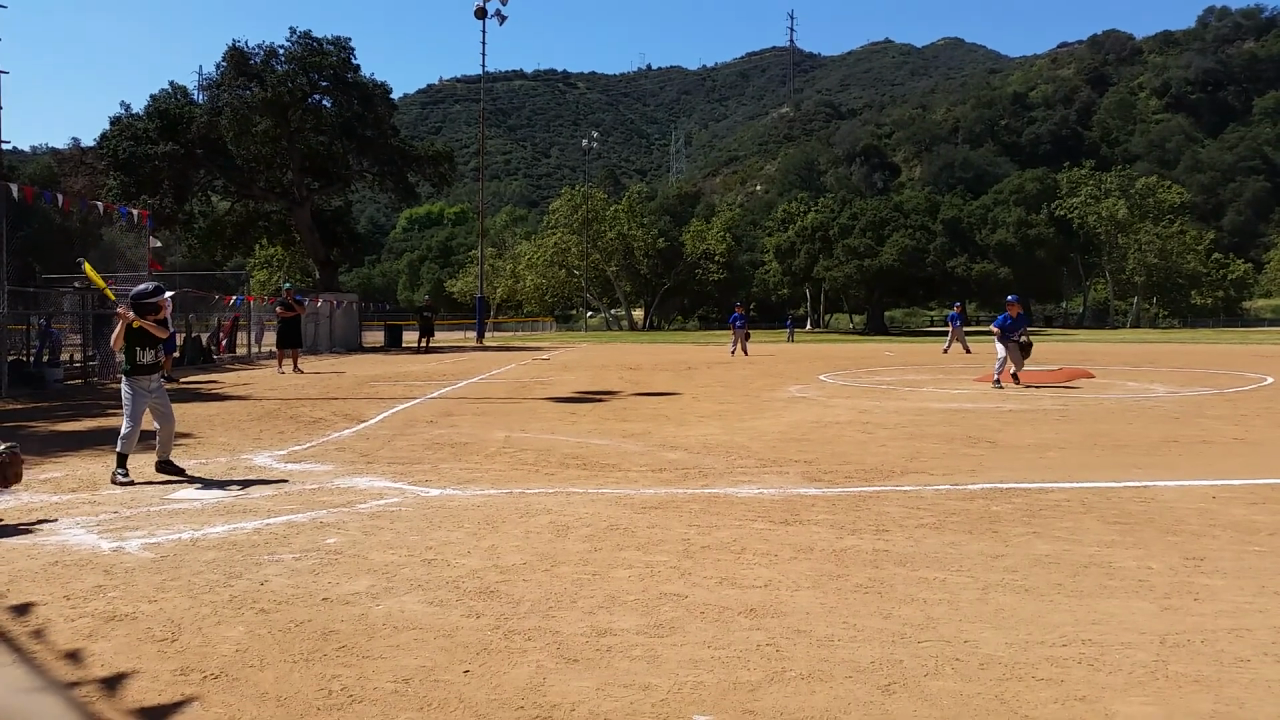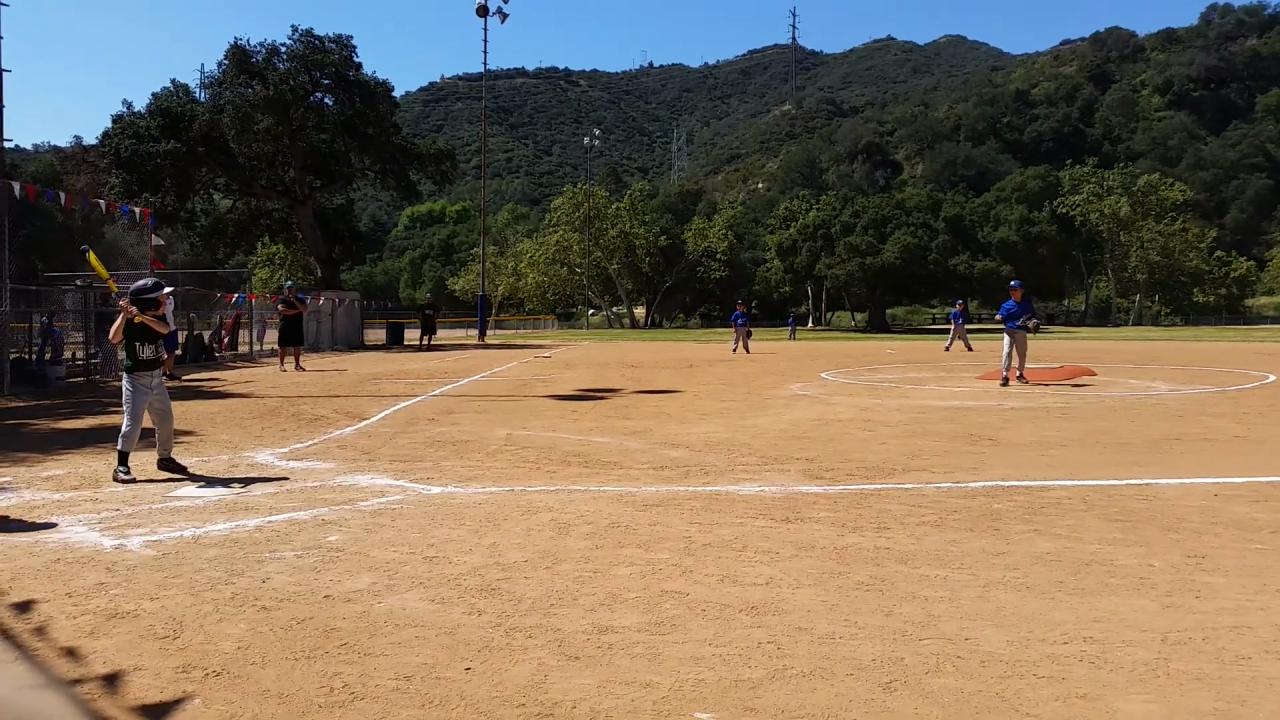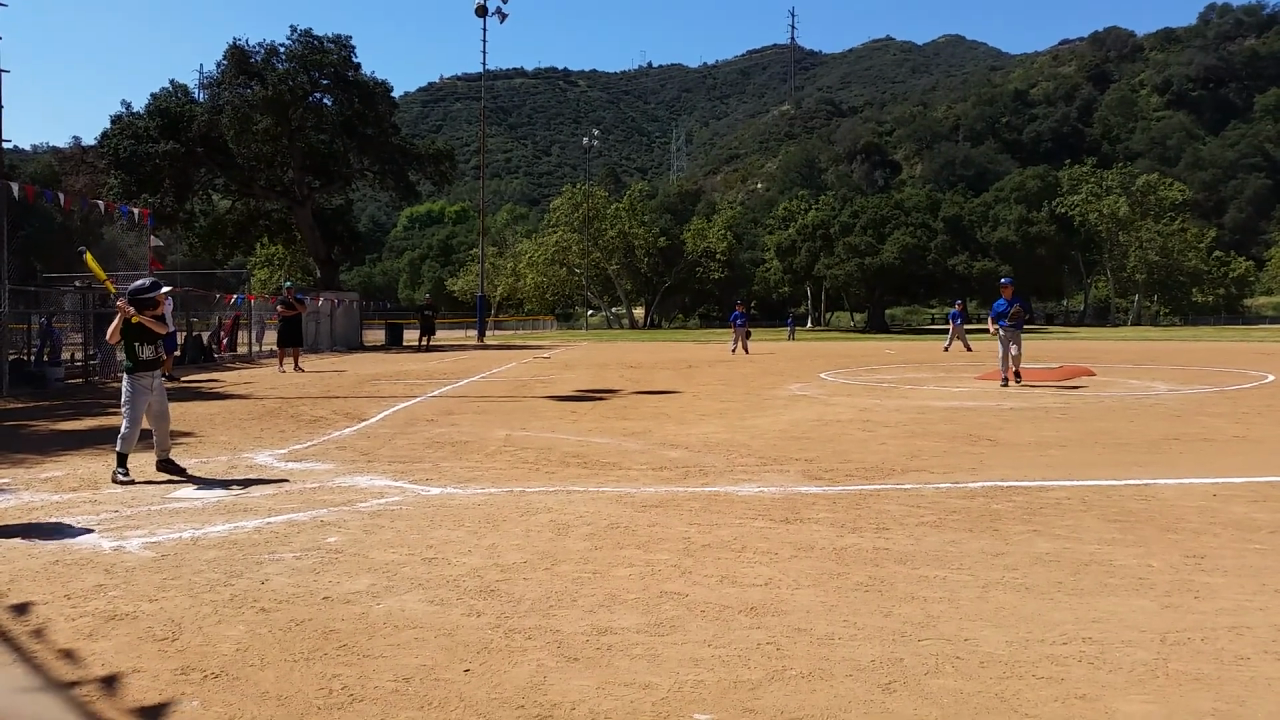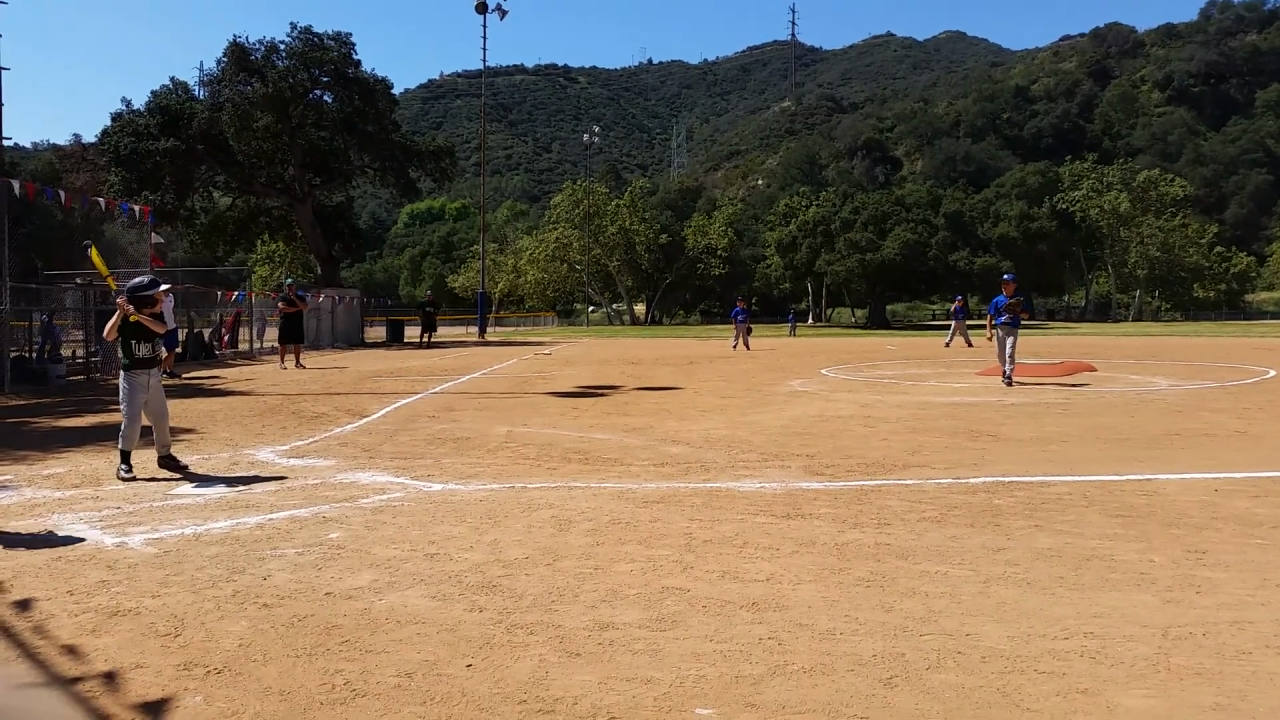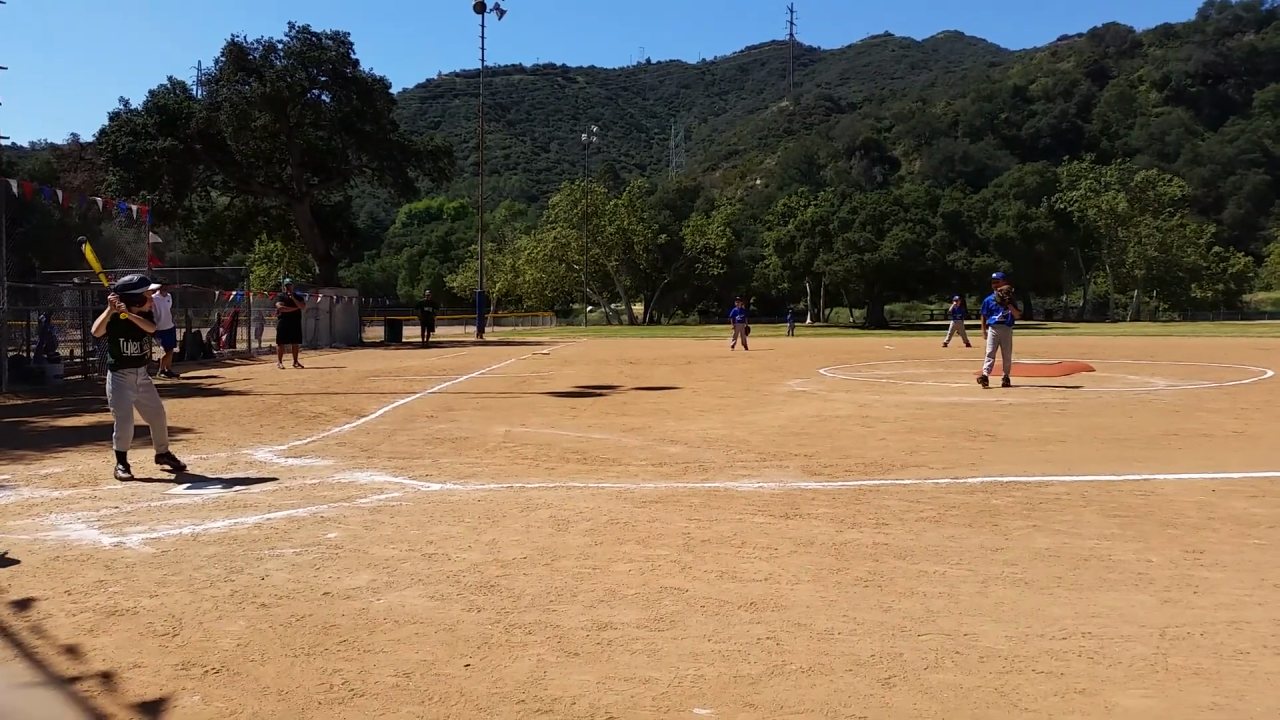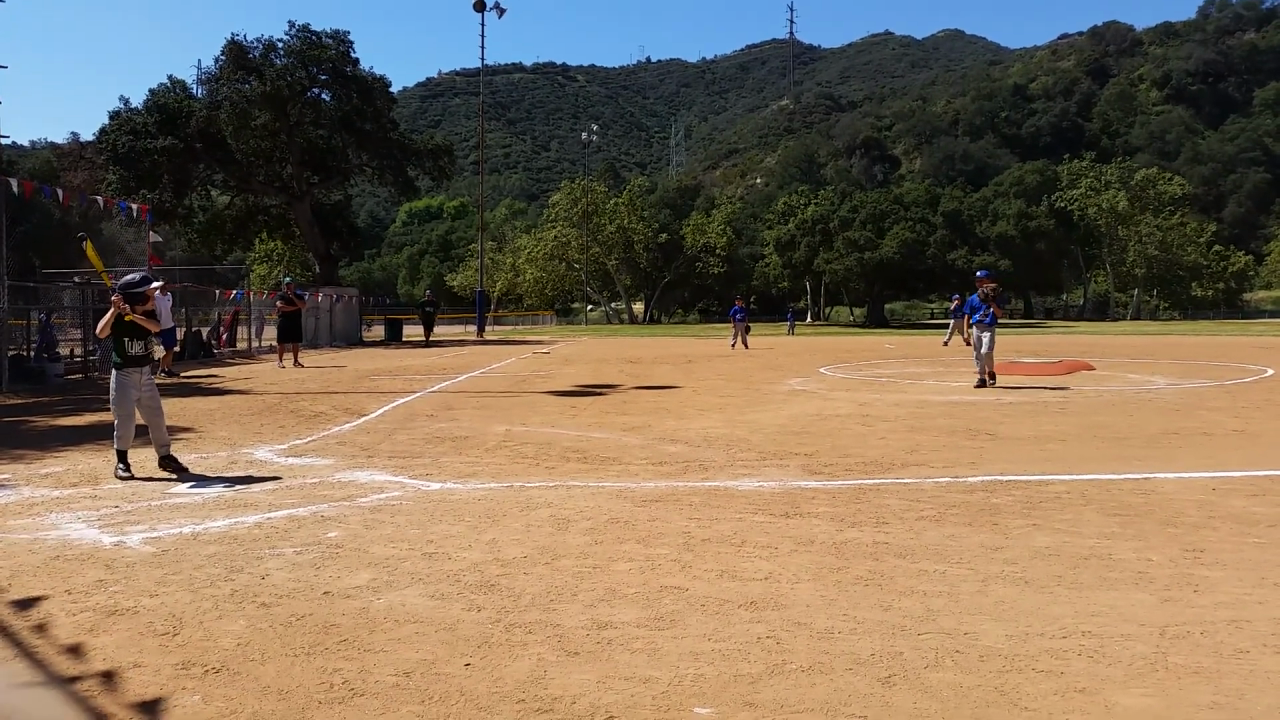
dt=0.4s
person 1, frame 1
left shoulder: (158, 323)
right shoulder: (130, 328)
left elbow: (164, 333)
right elbow: (115, 345)
left wrist: (141, 322)
right wrist: (123, 322)
left hip: (155, 381)
right hip: (134, 382)
left knee: (167, 421)
right knee: (132, 423)
left ankle: (163, 460)
right ankle: (119, 469)
person 1, frame 2
left shoulder: (158, 319)
right shoulder: (129, 323)
left elbow: (165, 329)
right elbow: (113, 338)
left wrist: (142, 317)
right wrist: (123, 314)
left hip: (156, 378)
right hip: (135, 379)
left knee: (165, 419)
right knee: (133, 421)
left ankle: (165, 458)
right ankle: (121, 467)
person 1, frame 3
left shoulder: (157, 319)
right shoulder: (127, 323)
left elbow: (164, 329)
right elbow: (111, 339)
left wrist: (140, 317)
right wrist: (121, 315)
left hip: (156, 378)
right hip: (135, 379)
left knee: (162, 421)
right knee: (132, 422)
left ankle: (163, 459)
right ankle: (120, 468)
person 1, frame 4
left shoulder: (155, 317)
right shoulder: (125, 320)
left elbow: (162, 329)
right elbow: (107, 336)
left wrist: (138, 316)
right wrist: (120, 312)
left hip: (154, 375)
right hip: (132, 377)
left knee: (161, 417)
right knee: (132, 419)
left ankle: (164, 455)
right ankle: (124, 464)
person 1, frame 5
left shoulder: (144, 315)
right shoulder: (114, 319)
left elbow: (151, 328)
right elbow: (96, 332)
left wrist: (128, 314)
right wrist: (110, 309)
left hip: (142, 375)
right hip: (119, 376)
left knee: (157, 414)
right knee: (124, 420)
left ankle: (163, 453)
right ankle: (121, 463)
person 1, frame 6
left shoulder: (147, 314)
right shoulder: (117, 319)
left elbow: (156, 327)
right elbow: (100, 333)
left wrist: (133, 316)
right wrist: (114, 310)
left hip: (145, 373)
right hip: (124, 375)
left knee: (156, 416)
right knee: (125, 419)
left ankle: (165, 457)
right ankle: (121, 463)
